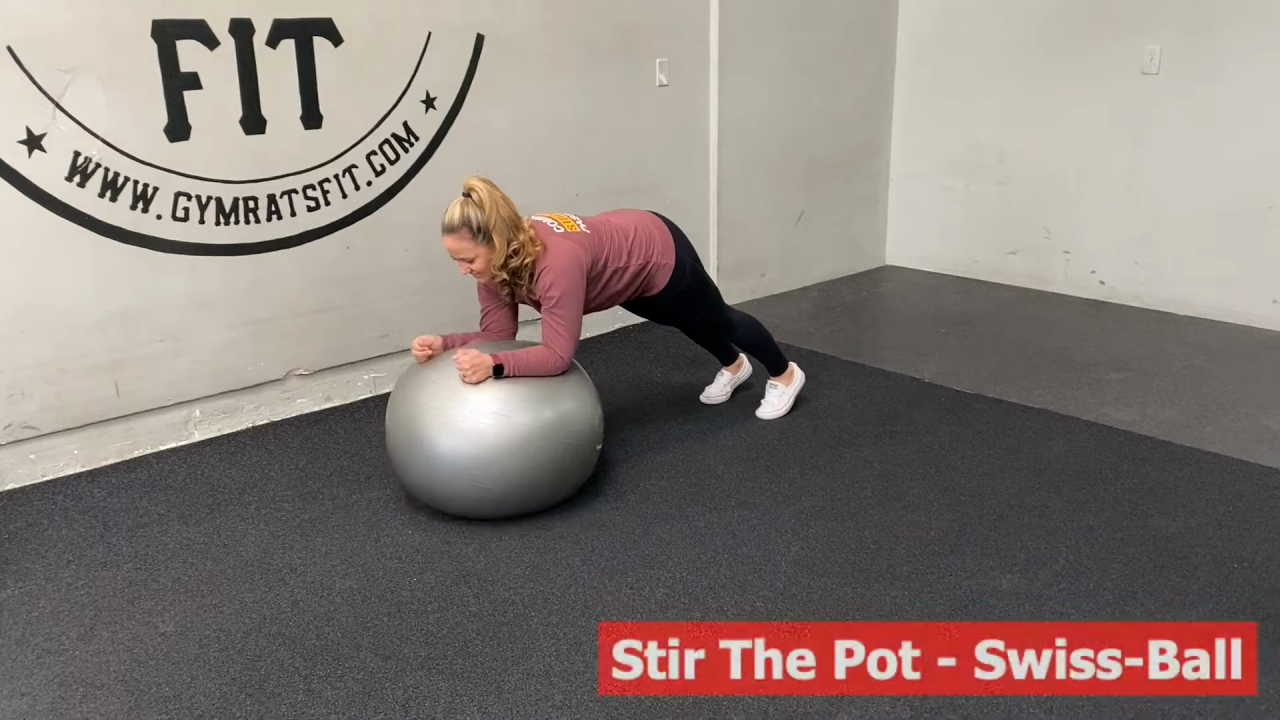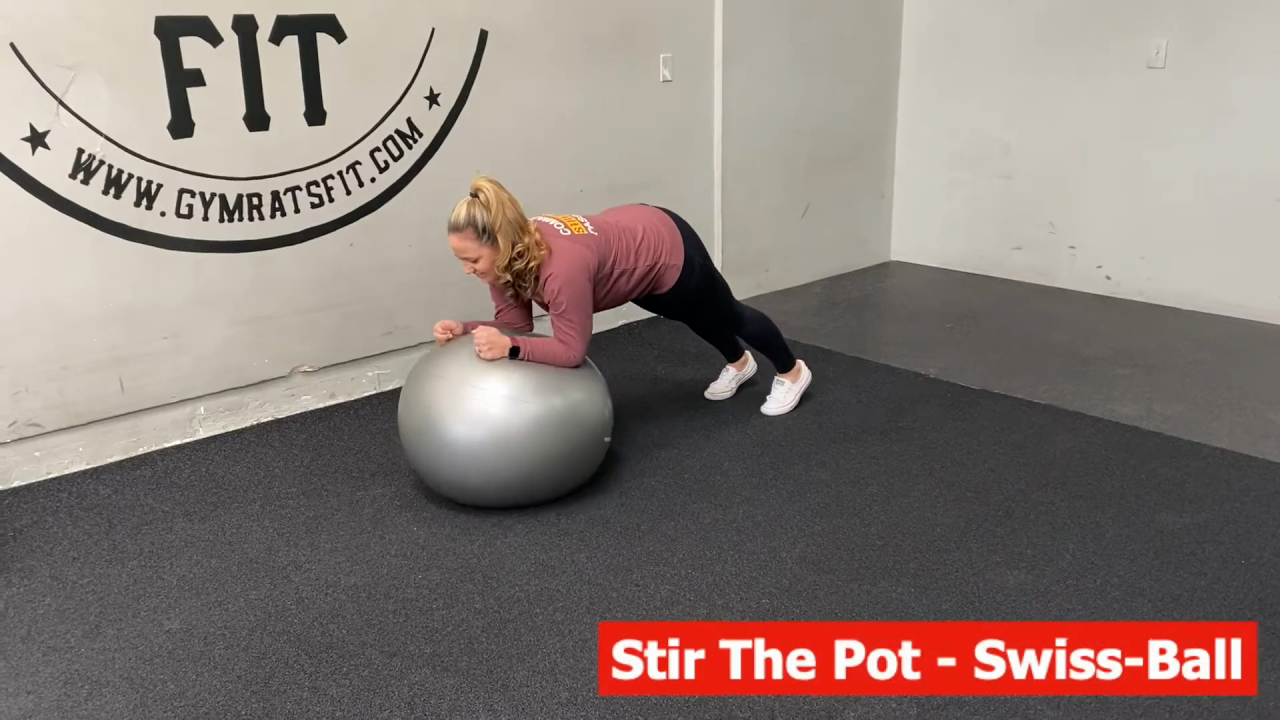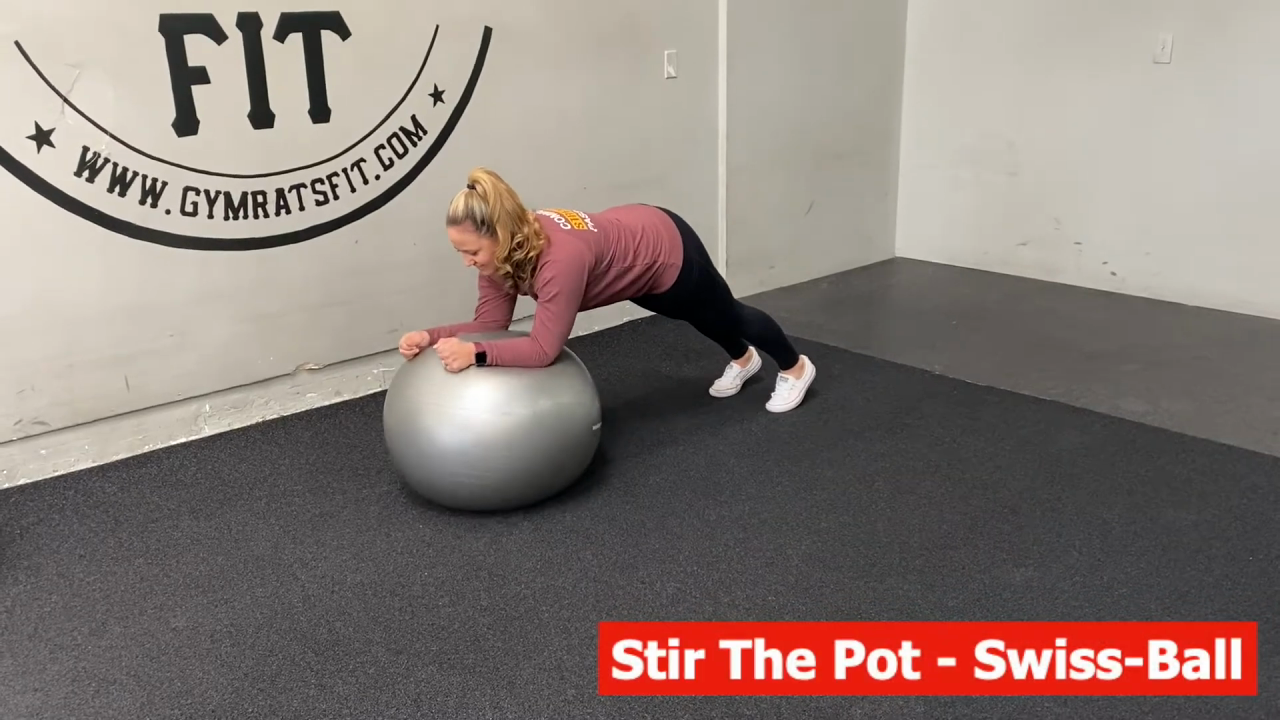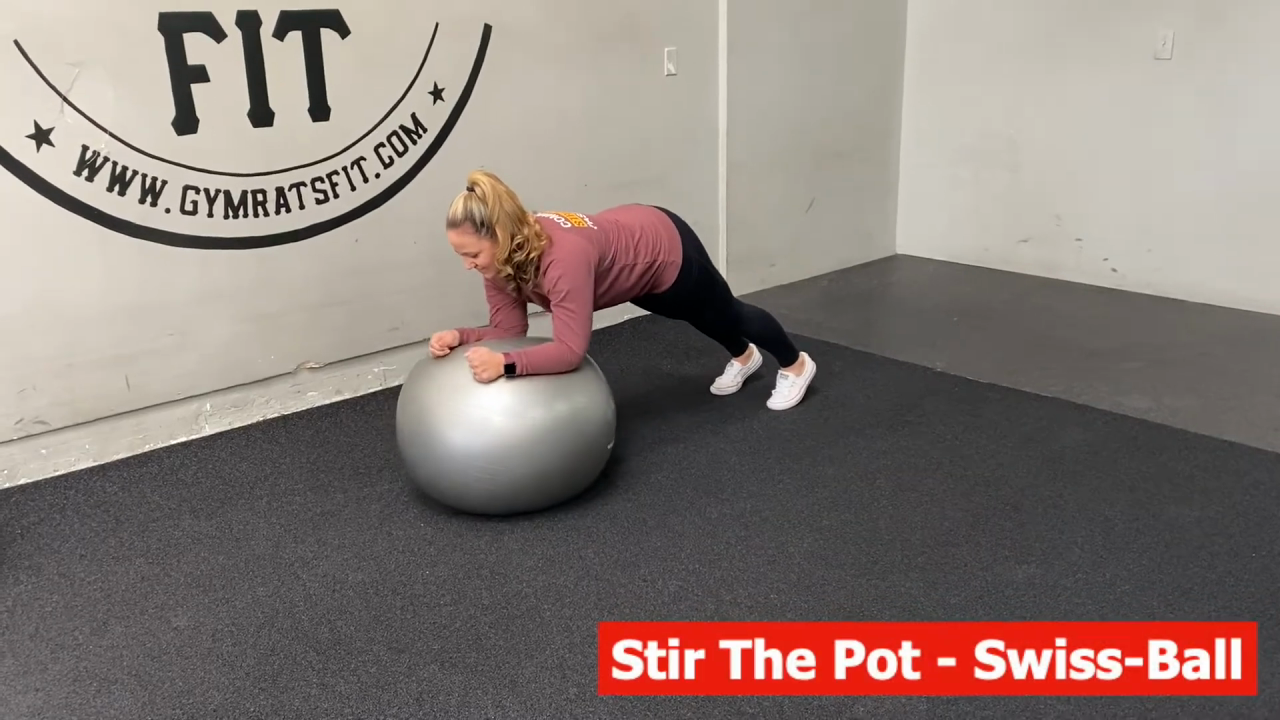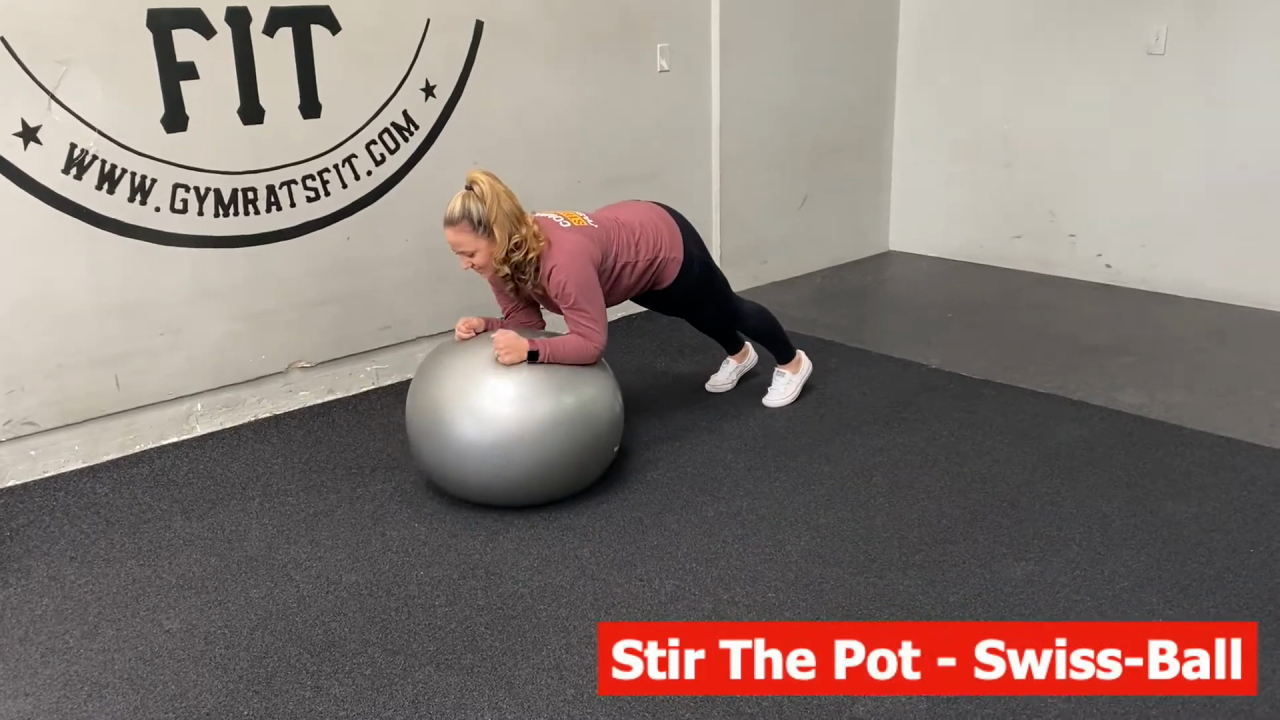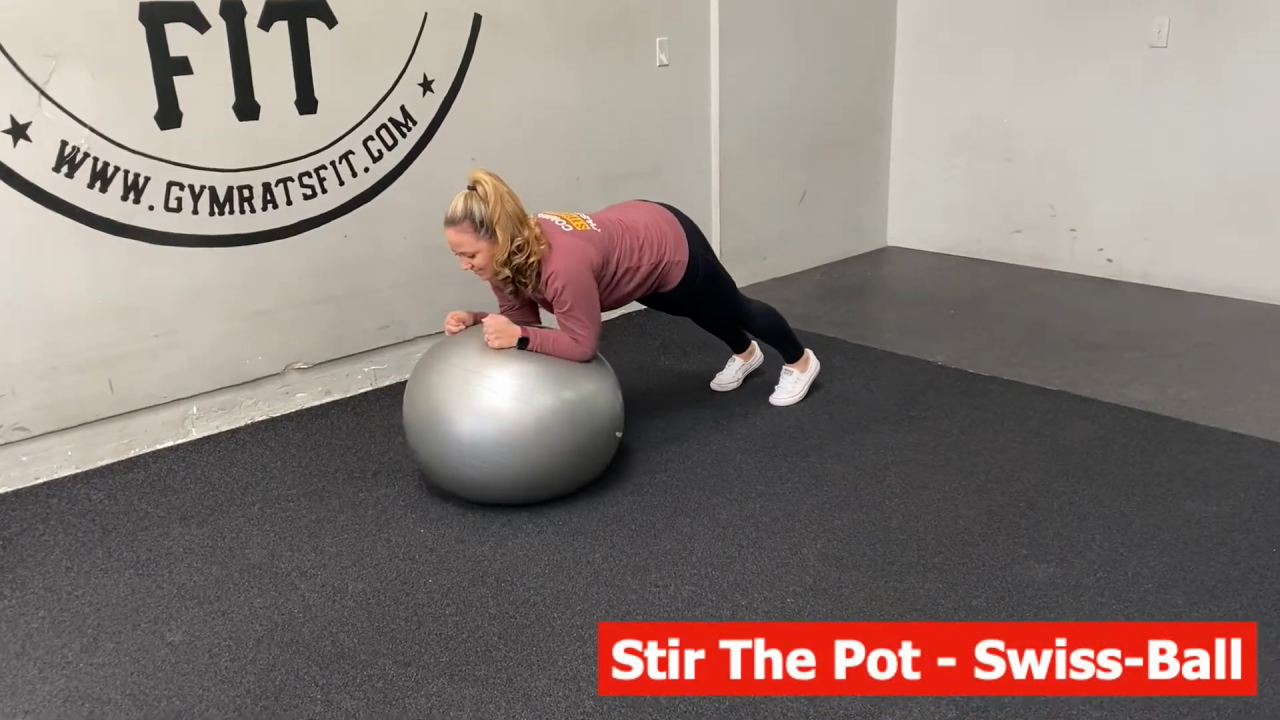
dt=0.5s
person 1, frame 1
left shoulder: (557, 262)
right shoulder: (493, 259)
left elbow: (558, 354)
right elbow: (496, 334)
left wrist: (492, 366)
right wrist: (444, 342)
left hip: (660, 256)
right hip: (621, 252)
left knee: (714, 319)
right knee: (687, 321)
left ankle: (784, 375)
right ankle: (733, 366)
person 1, frame 2
left shoulder: (562, 265)
right shoulder: (503, 256)
left elbow: (571, 350)
right elbow: (514, 326)
left wrist: (509, 348)
right wrist: (465, 329)
left hip: (668, 253)
right hip: (629, 232)
left knee: (722, 314)
right knee: (696, 318)
left ankle: (791, 371)
right ankle: (739, 362)
person 1, frame 3
left shoulder: (561, 258)
right shoulder: (500, 250)
left elbow: (544, 348)
right elbow: (489, 323)
left wrist: (474, 354)
right wrist: (431, 336)
left hip: (667, 253)
right hip: (628, 234)
left knee: (725, 314)
right knee: (701, 316)
left ankle: (795, 368)
right ankle: (743, 359)
person 1, frame 4
left shoulder: (564, 258)
right shoulder: (501, 256)
left elbow: (570, 350)
right elbow: (507, 330)
left wrist: (505, 363)
right wrist: (460, 336)
left hip: (666, 251)
right hip: (629, 234)
left knee: (723, 313)
right knee: (702, 317)
left ankle: (795, 364)
right ankle: (743, 357)
person 1, frame 5
left shoulder: (563, 259)
right shoulder: (501, 257)
left elbow: (591, 342)
right elbow: (524, 321)
left wrist: (528, 348)
right wrist: (485, 325)
left hip: (666, 247)
right hip: (628, 229)
left knee: (723, 308)
right knee: (695, 312)
left ankle: (792, 363)
right ankle: (739, 355)
person 1, frame 6
left shoulder: (564, 263)
right shoulder: (503, 255)
left elbow: (582, 345)
right elbow: (520, 318)
left wrist: (517, 336)
right wrist: (475, 320)
left hip: (671, 249)
right hip: (633, 228)
left knee: (730, 307)
right knee: (701, 312)
left ankle: (800, 361)
right ankle: (745, 353)
